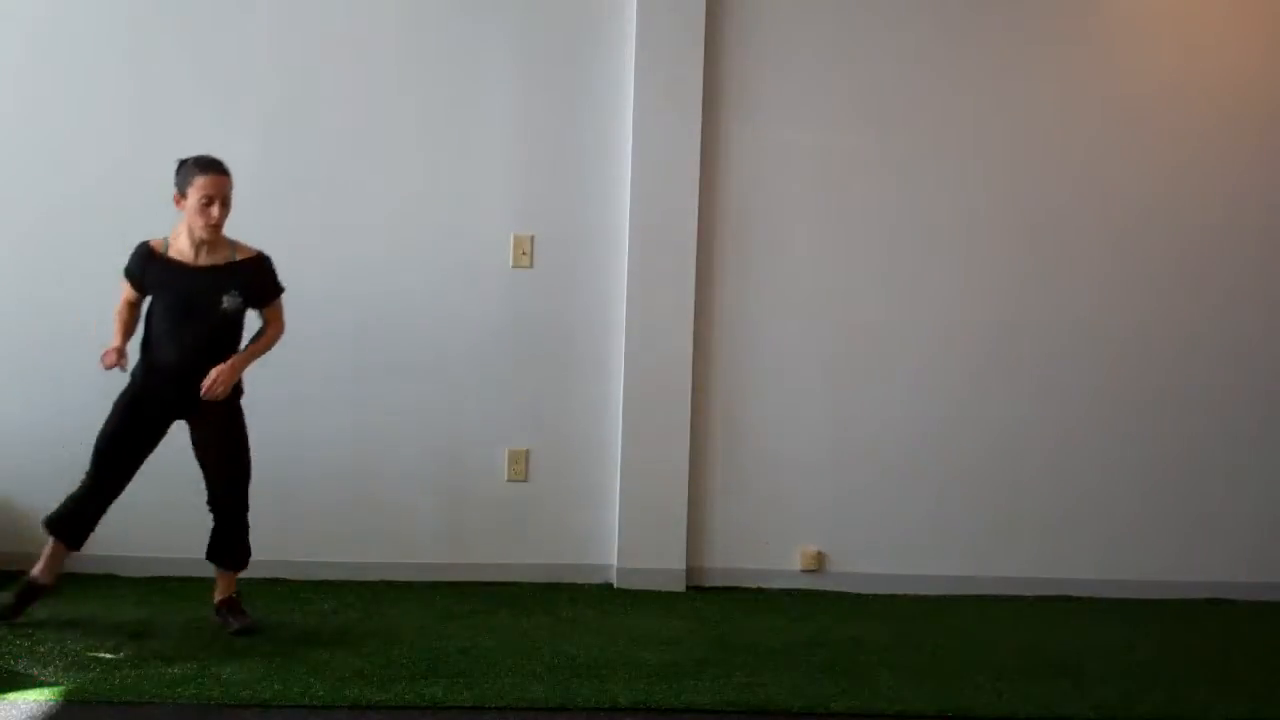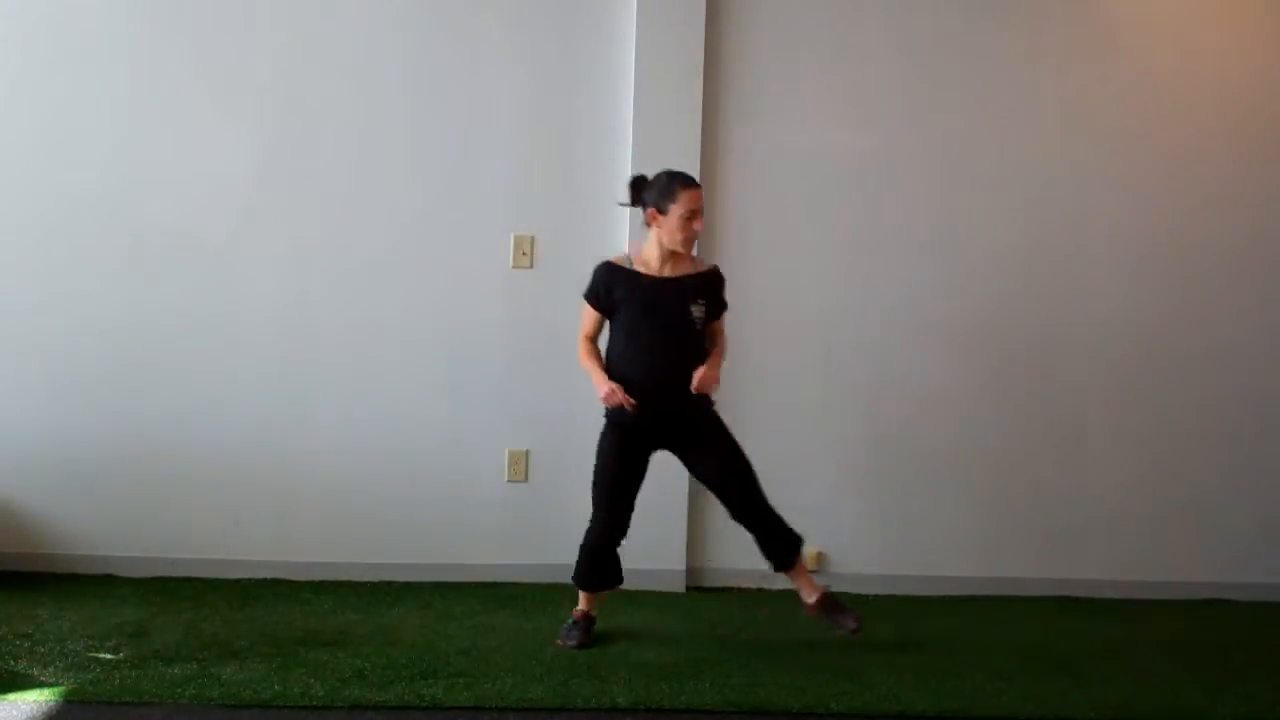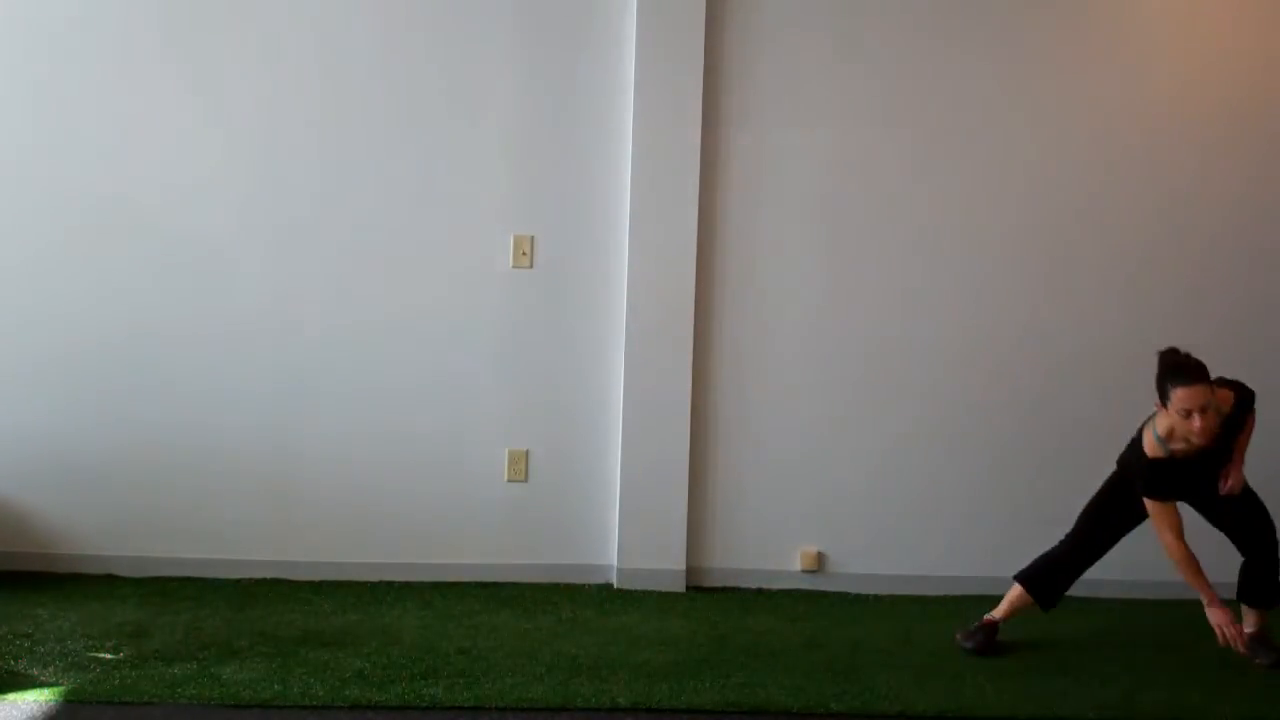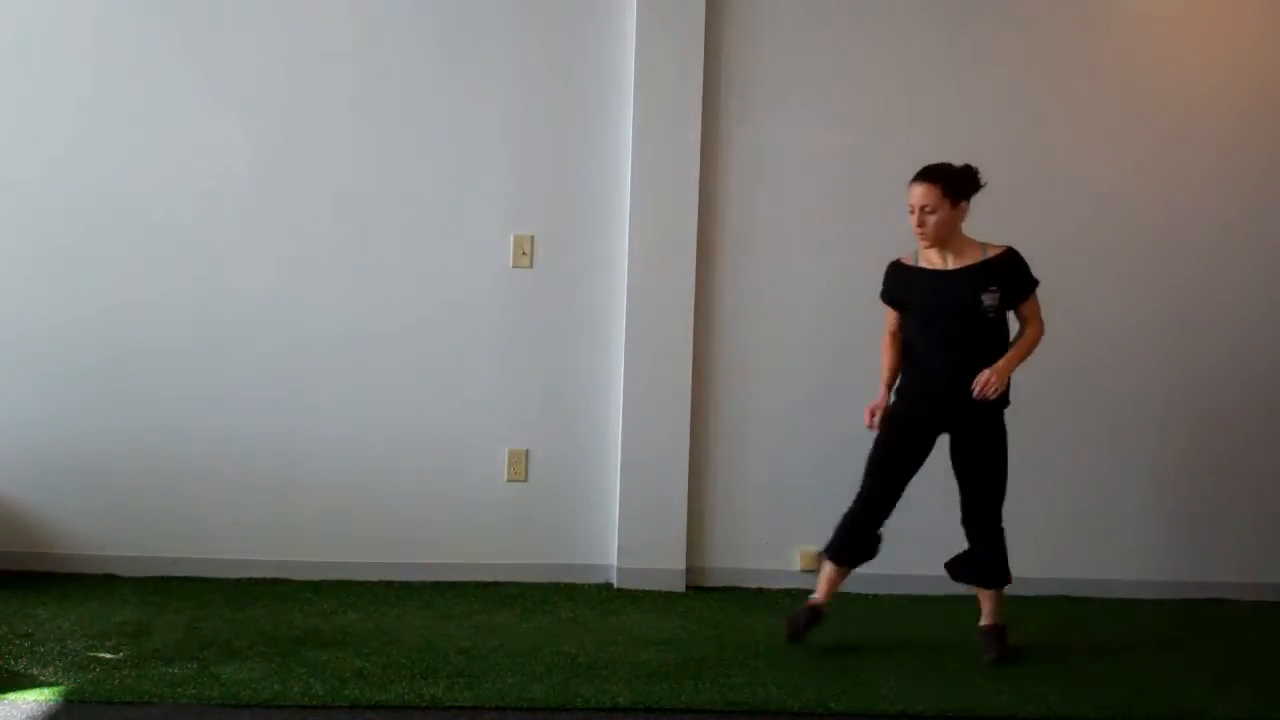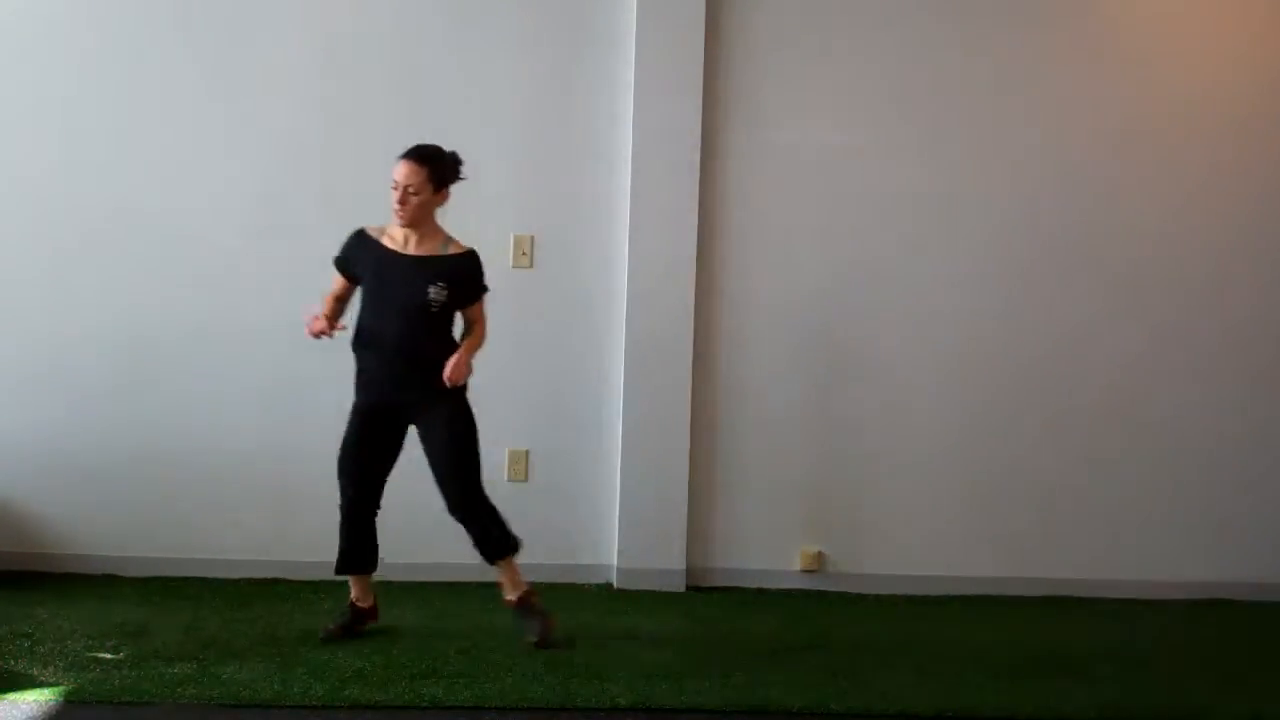
dt=1s
person 1, frame 1
left shoulder: (250, 266)
right shoulder: (150, 255)
left elbow: (275, 324)
right elbow: (130, 301)
left wrist: (237, 363)
right wrist: (119, 343)
left hip: (214, 396)
right hip: (151, 385)
left knee: (230, 497)
right knee: (101, 483)
left ankle: (226, 597)
right ankle: (40, 578)
person 1, frame 2
left shoulder: (706, 279)
right shoulder: (614, 276)
right elbow: (586, 339)
left wrist: (713, 366)
right wrist: (602, 381)
left hip: (690, 412)
right hip: (631, 416)
left knee: (749, 502)
right knee: (609, 518)
left ankle: (815, 598)
right ankle: (583, 612)
person 1, frame 3
left shoulder: (1232, 399)
right shoulder: (1153, 453)
right elbow: (1171, 538)
left wrist: (1235, 463)
right wrist: (1211, 602)
right hip: (1140, 485)
right knee: (1076, 550)
left ankle: (1252, 633)
right ankle: (992, 622)
person 1, frame 4
left shoulder: (1002, 264)
right shoulder: (903, 273)
left elbow: (1033, 325)
left wrist: (1004, 367)
right wrist: (883, 392)
left hip: (976, 408)
right hip: (914, 403)
left knee: (982, 515)
right knee: (871, 500)
left ankle: (991, 621)
right ankle: (818, 601)
person 1, frame 5
left shoulder: (459, 262)
right shoulder: (365, 244)
left elbow: (475, 327)
right elbow: (337, 296)
left wrist: (463, 356)
right wrist: (323, 318)
left hip: (436, 397)
right hip: (376, 393)
left knee: (464, 496)
right knee: (356, 497)
left ankle: (520, 596)
right ankle: (362, 603)
